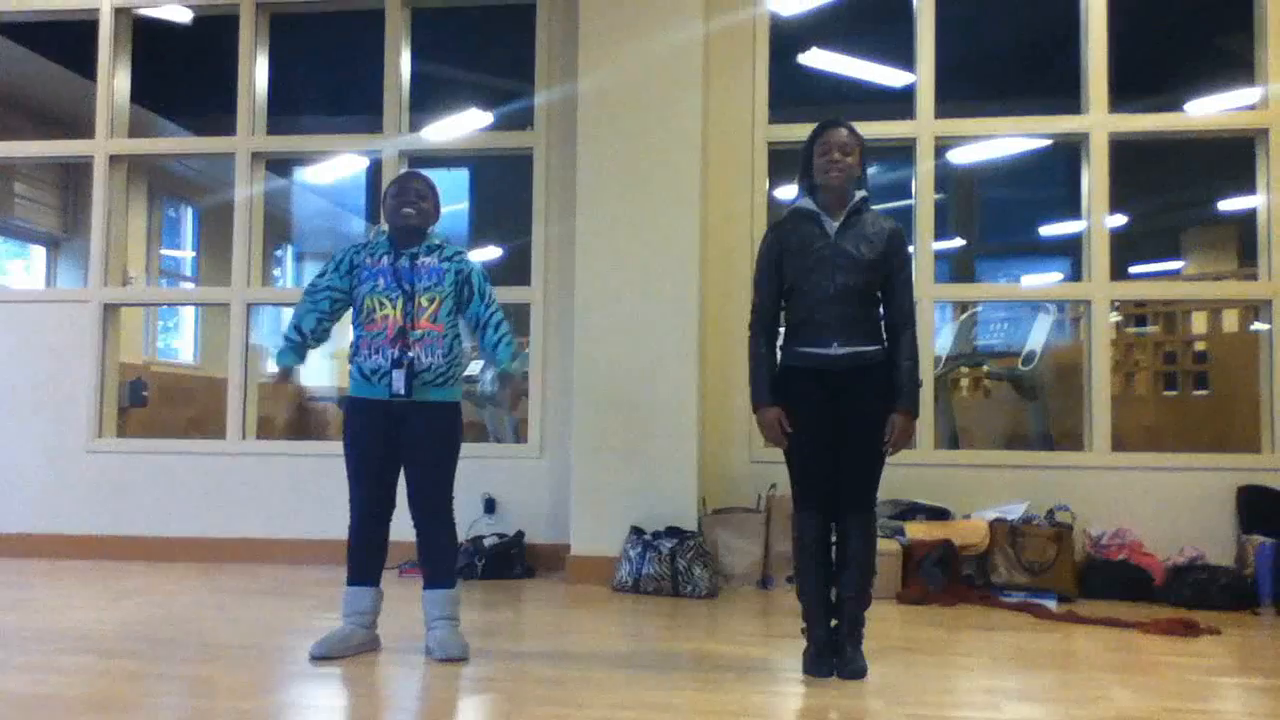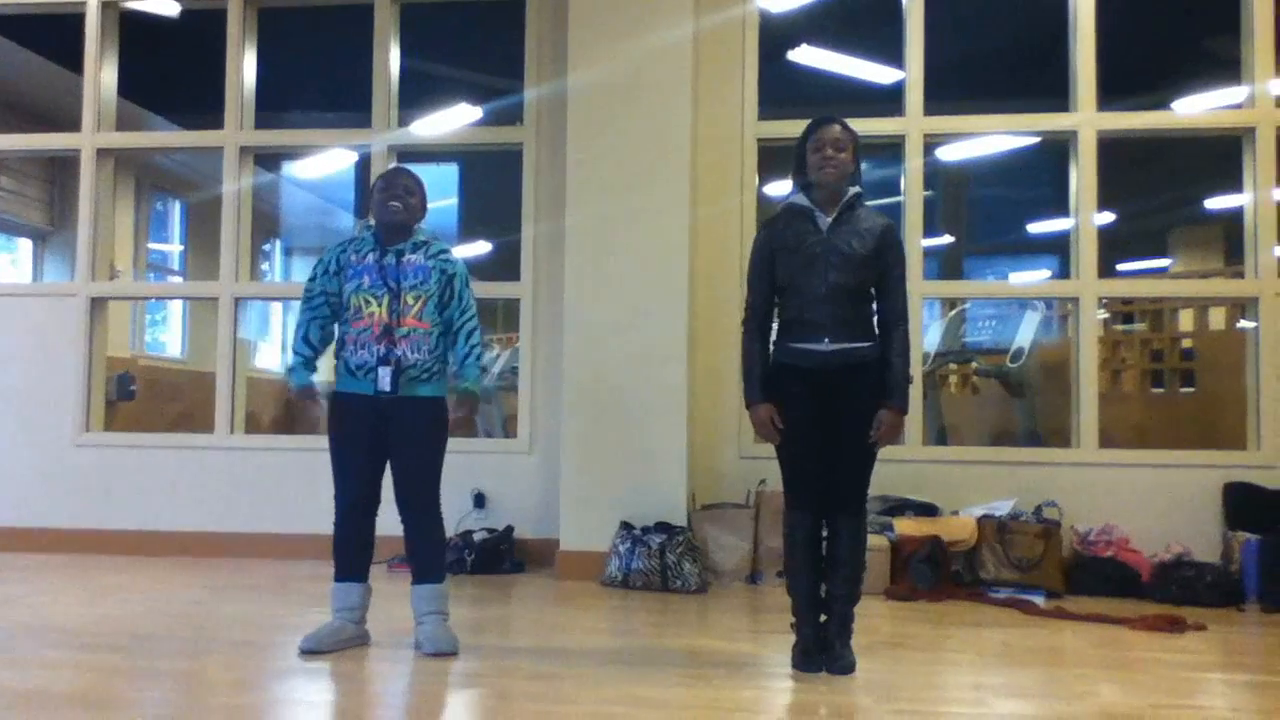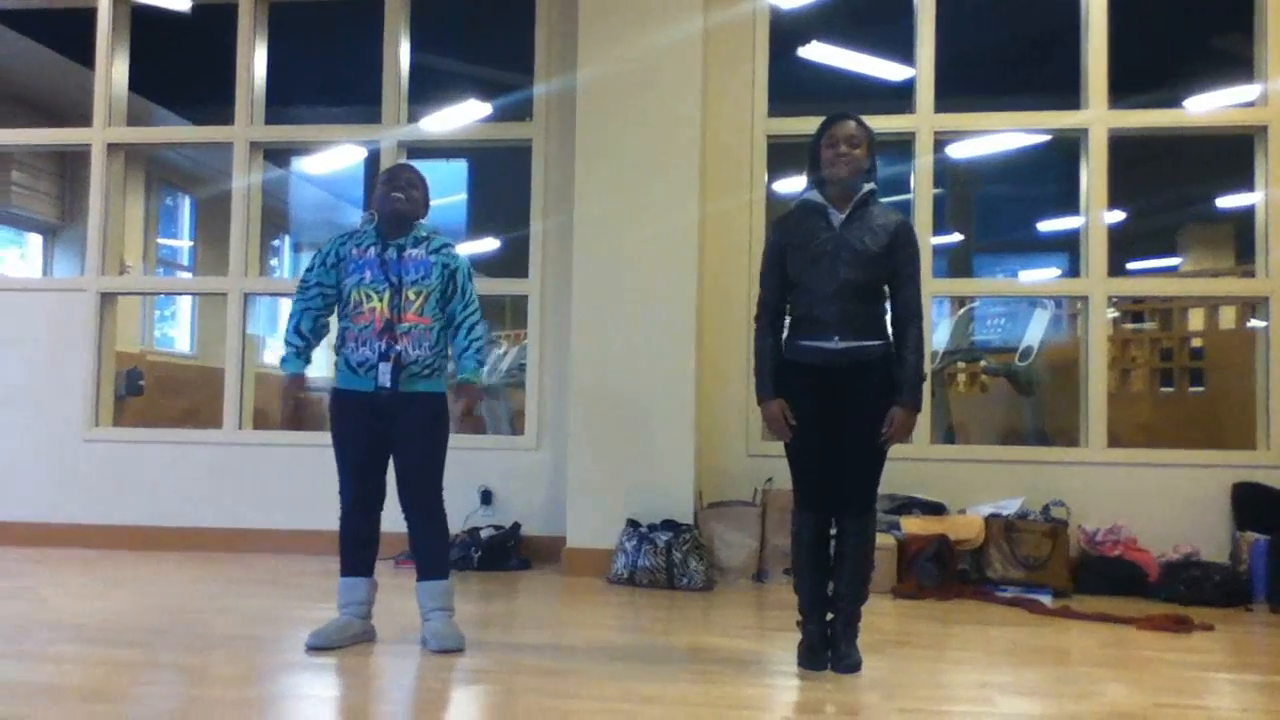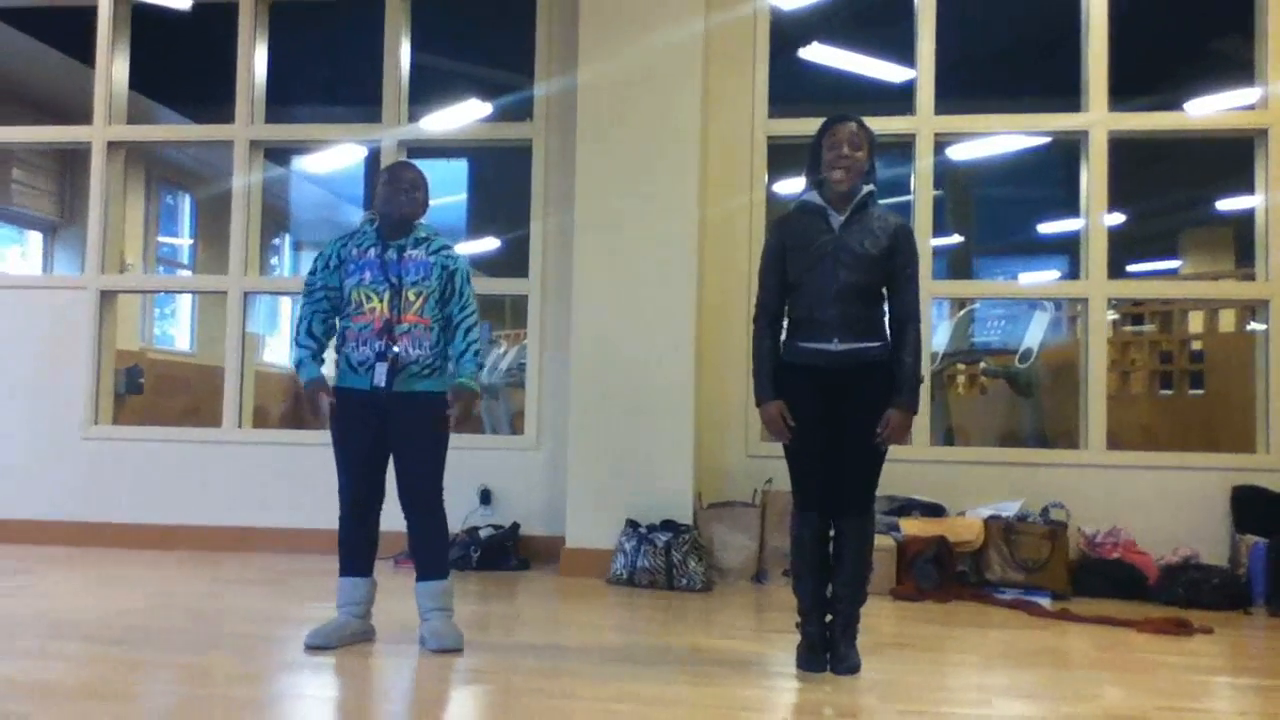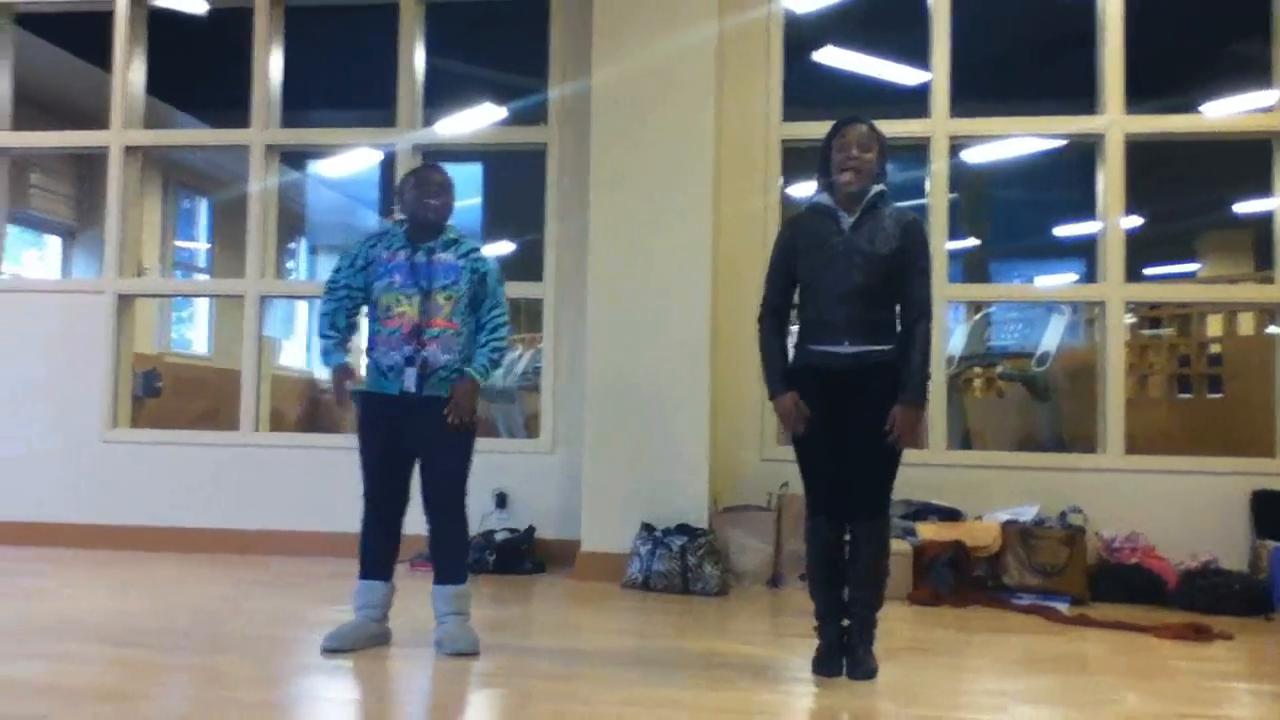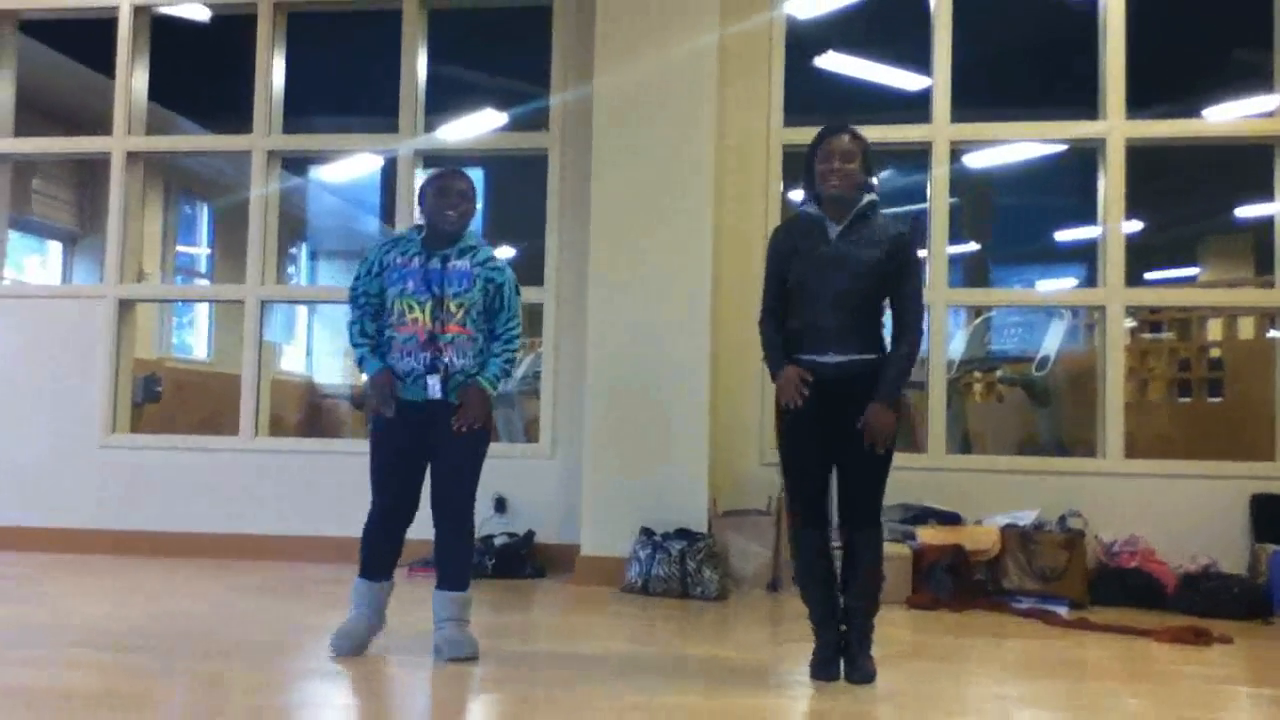
dt=0.3s
person 1, frame 1
left shoulder: (885, 233)
right shoulder: (783, 233)
left elbow: (902, 323)
right elbow: (763, 323)
left wrist: (906, 403)
right wrist: (764, 399)
left hip: (866, 382)
right hip: (803, 382)
left knee: (857, 510)
right knee: (811, 510)
left ankle: (850, 637)
right ankle: (817, 635)
person 1, frame 2
left shoulder: (879, 230)
right shoulder: (777, 230)
left elbow: (894, 320)
right elbow: (756, 319)
left wrist: (895, 399)
right wrist: (756, 395)
left hip: (858, 378)
right hip: (794, 379)
left knee: (848, 506)
right knee: (802, 505)
left ankle: (838, 633)
right ankle: (806, 631)
person 1, frame 3
left shoulder: (892, 227)
right shoulder: (790, 225)
left elbow: (908, 317)
right elbow: (769, 315)
left wrist: (908, 397)
right wrist: (767, 391)
left hip: (867, 377)
right hip: (804, 376)
left knee: (856, 505)
right knee: (810, 504)
left ankle: (846, 631)
right ankle: (812, 629)
person 1, frame 4
left shoulder: (892, 230)
right shoulder: (789, 227)
left elbow: (906, 320)
right elbow: (767, 316)
left wrist: (905, 398)
right wrist: (766, 392)
left hip: (867, 378)
right hip: (803, 377)
left knee: (854, 506)
right knee: (810, 505)
left ankle: (844, 633)
right ankle: (811, 630)
person 1, frame 5
left shoulder: (904, 227)
right shoulder: (800, 228)
left elbow: (917, 317)
right elbow: (773, 314)
left wrist: (912, 396)
right wrist: (780, 386)
left hip: (878, 380)
right hip: (815, 380)
left knee: (869, 510)
right knee: (824, 509)
left ankle: (860, 637)
right ankle: (829, 635)
person 1, frame 6
left shoulder: (891, 238)
right shoulder: (789, 236)
left elbow: (908, 327)
right elbow: (773, 318)
left wrist: (888, 398)
right wrist: (780, 368)
left hip: (865, 388)
right hip: (805, 388)
left knee: (861, 518)
right knee: (806, 517)
left ankle: (857, 642)
right ankle: (827, 635)
person 2, frame 1
left shoulder: (457, 264)
right shoulder: (356, 259)
left elbow: (487, 316)
right elbow: (317, 306)
left wrist: (506, 365)
right wrist: (289, 357)
left hip: (434, 405)
right hip: (369, 404)
left knee: (434, 512)
right knee: (367, 511)
left ankle: (442, 624)
right ankle: (359, 623)
person 2, frame 2
left shoulder: (442, 261)
right shoulder: (341, 257)
left elbow: (463, 325)
right elbow: (315, 317)
left wrist: (471, 383)
right wrist: (302, 375)
left hip: (420, 401)
right hip: (353, 399)
left knee: (421, 507)
right knee: (352, 506)
left ankle: (432, 619)
right ankle: (348, 617)
person 2, frame 3
left shoulder: (444, 256)
right shoulder: (342, 250)
left elbow: (466, 318)
right elbow: (310, 306)
left wrist: (469, 375)
right wrist: (294, 363)
left hip: (421, 396)
right hip: (356, 395)
left knee: (424, 502)
right knee: (358, 502)
left ankle: (438, 615)
right ankle: (354, 613)
person 2, frame 4
left shoulder: (444, 257)
right shoulder: (343, 251)
left elbow: (464, 321)
right elbow: (316, 310)
left wrist: (465, 379)
right wrist: (309, 369)
left hip: (422, 396)
right hip: (355, 394)
left knee: (423, 501)
right knee: (357, 501)
left ankle: (436, 614)
right ankle: (353, 613)
person 2, frame 5
left shoulder: (473, 260)
right shoulder: (372, 251)
left elbow: (494, 323)
right elbow: (337, 304)
left wrist: (474, 377)
right wrist: (336, 358)
left hip: (447, 399)
right hip: (384, 397)
left knee: (445, 505)
right knee: (381, 505)
left ankle: (452, 617)
right ankle: (370, 616)
person 2, frame 6
left shoulder: (491, 268)
right shoulder: (387, 256)
left elbow: (507, 335)
right elbow: (362, 315)
left wrist: (485, 384)
right wrist: (375, 369)
left hip: (462, 405)
right hip: (400, 402)
left knee: (454, 511)
right knee: (390, 506)
left ankle: (451, 621)
right ankle: (367, 608)
